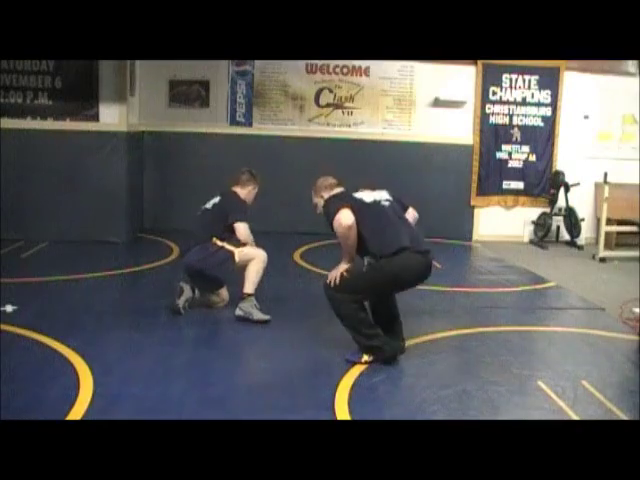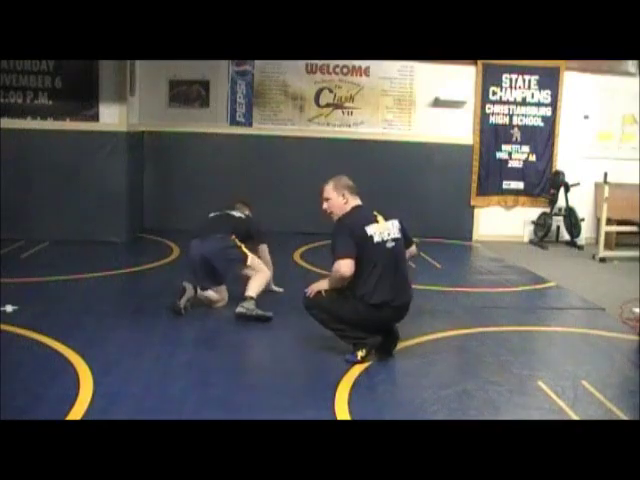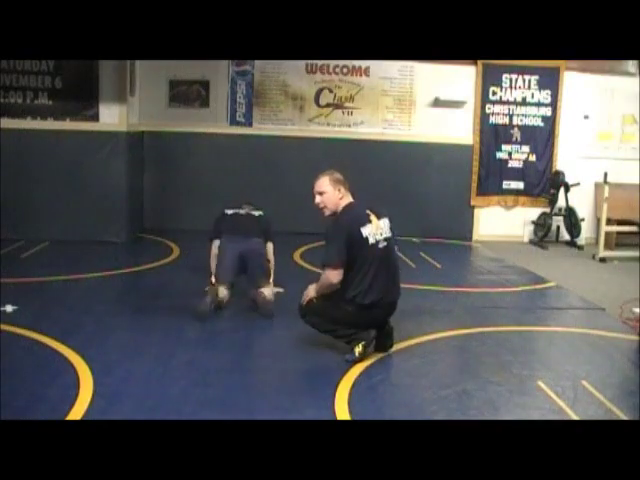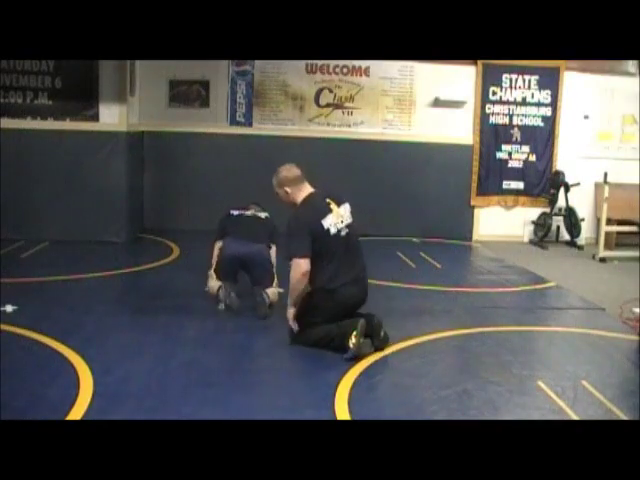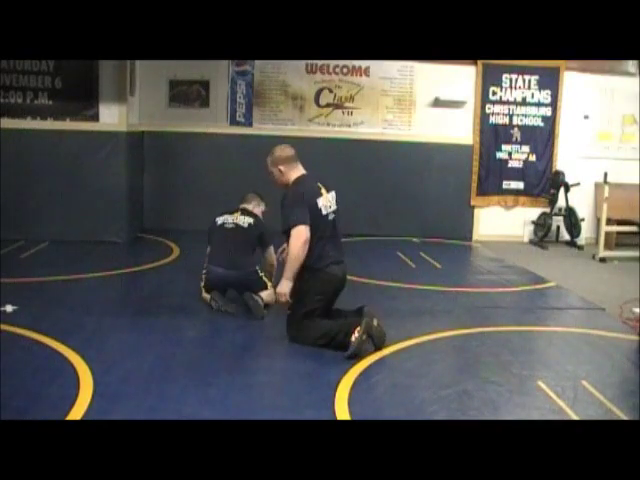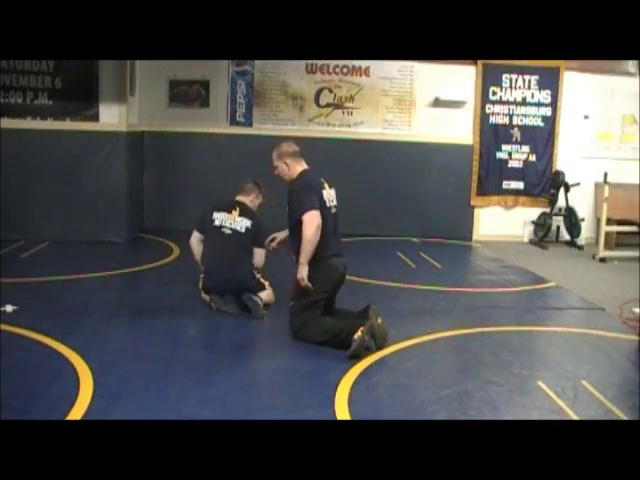
dt=0.4s
person 1, frame 1
left shoulder: (333, 202)
right shoulder: (377, 194)
left elbow: (346, 222)
right elbow: (412, 215)
left wrist: (347, 261)
left hip: (394, 261)
right hip: (422, 259)
left knee: (337, 289)
right knee: (378, 285)
left ankle: (375, 348)
right ankle: (393, 341)
person 1, frame 2
left shoulder: (345, 224)
right shoulder: (390, 218)
left elbow: (345, 270)
right elbow: (412, 250)
left wrist: (328, 283)
left hip: (374, 307)
right hip: (401, 306)
left knee: (314, 298)
left ankle: (364, 341)
right ankle: (387, 334)
person 1, frame 3
left shoulder: (339, 224)
right shoulder: (377, 215)
left elbow: (333, 278)
right elbow: (392, 251)
left wrist: (315, 289)
left hip: (365, 305)
right hip: (388, 303)
left knee: (308, 307)
left ankle: (360, 336)
right ankle: (379, 328)
person 1, frame 4
left shoulder: (300, 218)
right shoulder: (337, 201)
left elbow: (302, 269)
left wrist: (292, 306)
left hip: (333, 292)
right hip: (359, 287)
left knee: (300, 332)
right knee: (333, 318)
left ankle: (349, 332)
right ankle: (368, 324)
person 1, frame 5
left shoulder: (294, 195)
right shoulder: (319, 186)
left elbow: (302, 238)
left wrist: (287, 280)
right wrist: (291, 244)
left hip: (317, 273)
right hip: (336, 268)
left knee: (298, 329)
right knee: (320, 315)
left ankle: (351, 331)
right ankle: (360, 318)
person 1, frame 6
left shoulder: (301, 186)
right shoulder: (317, 181)
left elbow: (313, 223)
left wrist: (302, 264)
right wrist: (286, 234)
left hip: (320, 266)
right hip: (335, 263)
left knee: (301, 324)
right knee: (322, 313)
left ankle: (354, 332)
right ankle: (365, 318)
person 2, frame 1
left shoulder: (218, 201)
right shoulder: (236, 202)
right elbow: (244, 237)
right wrist: (252, 248)
left hip: (192, 260)
right hip: (206, 253)
left knee: (221, 299)
right knee: (260, 256)
left ankle: (190, 293)
right ankle: (247, 303)
person 2, frame 2
left shoulder: (212, 217)
right shoulder: (249, 221)
right elbow: (266, 258)
right wrist: (271, 283)
left hip: (195, 249)
right hip: (221, 244)
left knee: (220, 299)
right knee: (263, 272)
left ankle: (192, 291)
right ankle: (248, 304)
person 2, frame 3
left shoulder: (223, 216)
right shoulder: (262, 218)
left elbow: (214, 253)
right elbow: (270, 255)
left wrist: (215, 283)
right wrist: (269, 282)
left hip: (227, 244)
right hip: (255, 246)
right knee: (267, 291)
left ankle: (214, 295)
right ankle: (262, 295)
person 2, frame 4
left shoulder: (228, 216)
right shoulder: (268, 220)
left elbow: (217, 250)
right elbow: (271, 256)
right wrist: (273, 283)
left hip: (230, 248)
right hip: (259, 250)
left knee: (213, 283)
right knee: (272, 292)
left ankle: (223, 290)
right ankle: (264, 296)
person 2, frame 5
left shoulder: (219, 218)
right shoulder: (258, 222)
left elbow: (209, 252)
right elbow: (271, 261)
right wrist: (271, 277)
left hip: (214, 270)
right hip: (244, 270)
left knee: (206, 293)
right knee: (269, 294)
left ankle: (215, 299)
right ankle: (257, 299)
person 2, frame 6
left shoulder: (212, 210)
right shoulder: (254, 220)
left elbow: (194, 241)
right elbow: (258, 263)
left hip: (211, 276)
right hip: (242, 277)
left knee: (205, 293)
right knee: (268, 295)
left ankle: (215, 300)
right ankle: (256, 300)
